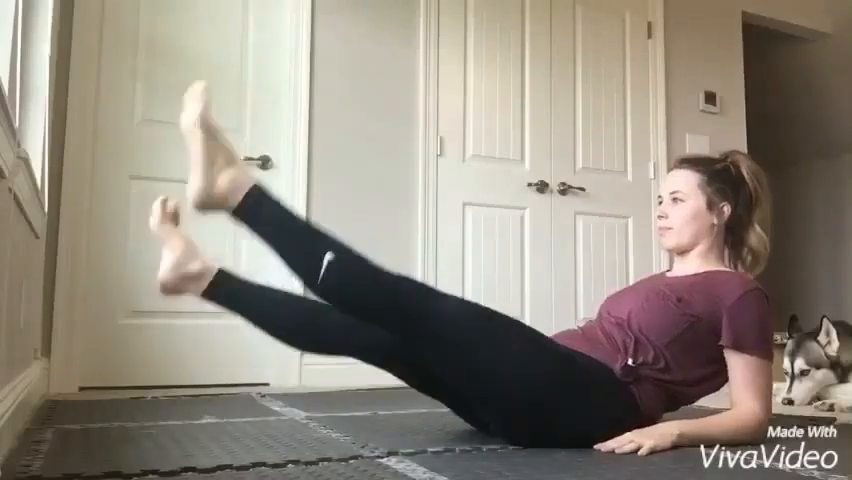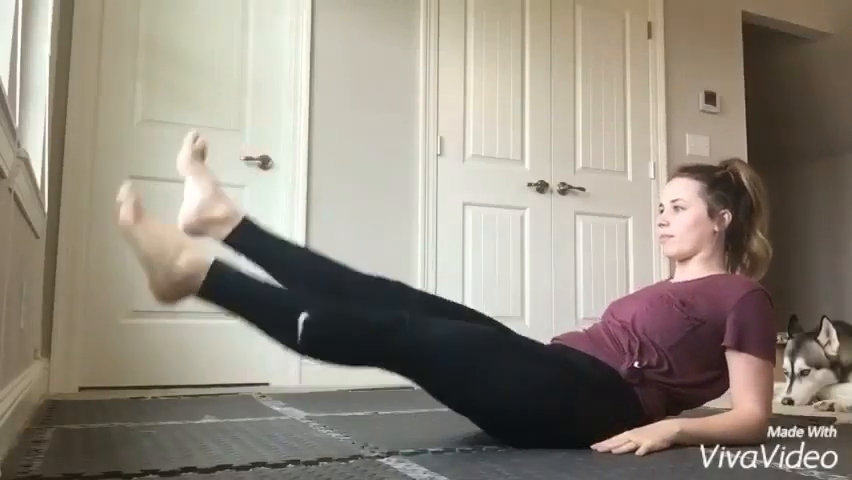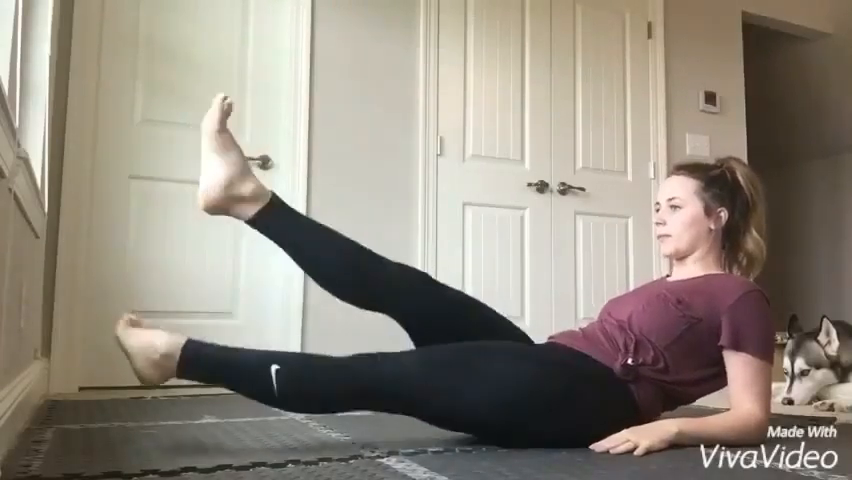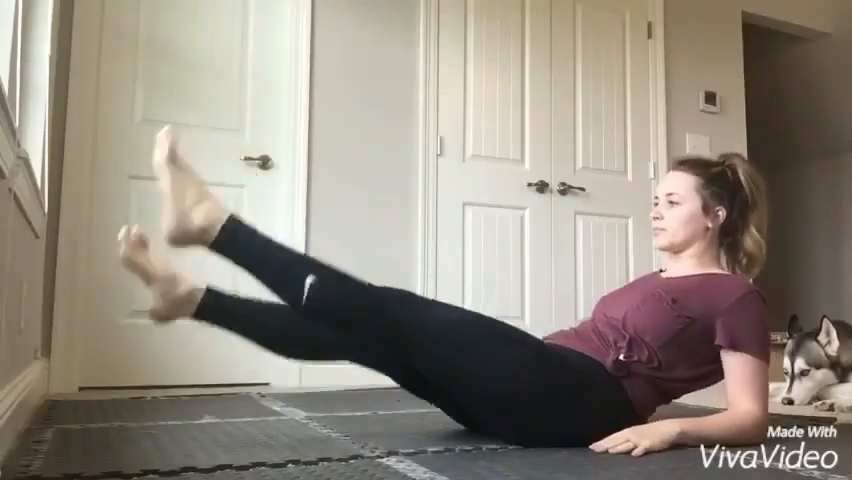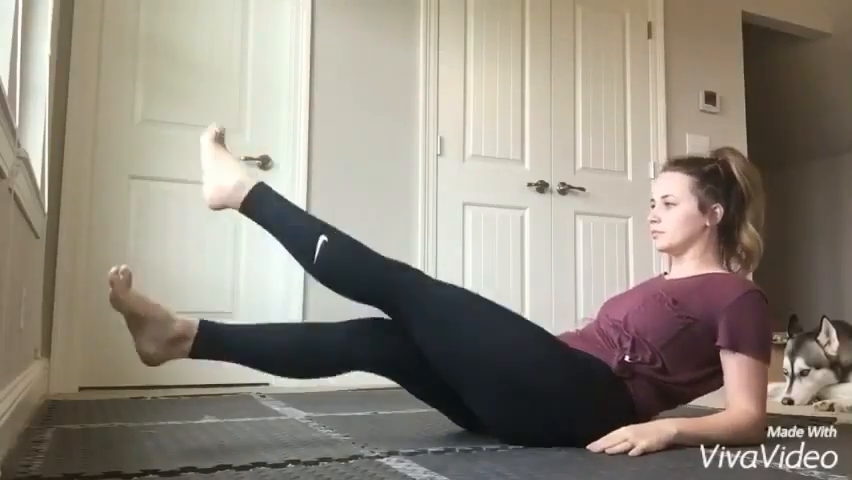
dt=0.4s
person 1, frame 1
left shoulder: (738, 294)
right shoulder: (668, 283)
left elbow: (754, 415)
left wrist: (675, 427)
left hip: (588, 405)
right hip: (555, 394)
left knee: (408, 306)
right knee: (369, 327)
right ankle: (202, 277)
person 1, frame 2
left shoulder: (742, 298)
right shoulder: (669, 291)
left elbow: (752, 417)
left wrist: (672, 425)
left hip: (588, 405)
right hip: (548, 393)
left knee: (392, 330)
right knee: (401, 308)
left ankle: (199, 270)
right ankle: (229, 222)
person 1, frame 3
left shoulder: (739, 299)
right shoulder: (669, 287)
left elbow: (751, 417)
left wrist: (668, 424)
left hip: (578, 404)
right hip: (550, 389)
left knee: (371, 376)
right knee: (408, 292)
left ankle: (182, 356)
person 1, frame 4
left shoulder: (735, 297)
right shoulder: (660, 282)
left elbow: (750, 418)
left wrist: (669, 427)
left hip: (581, 403)
right hip: (543, 397)
left knee: (390, 311)
right knee: (366, 330)
left ankle: (216, 223)
right ankle: (192, 298)
person 1, frame 5
left shoulder: (736, 299)
right shoulder: (665, 287)
left elbow: (748, 418)
left wrist: (667, 427)
left hip: (584, 404)
right hip: (543, 397)
left knee: (410, 293)
right knee: (377, 337)
left ankle: (246, 190)
right ankle: (183, 335)
